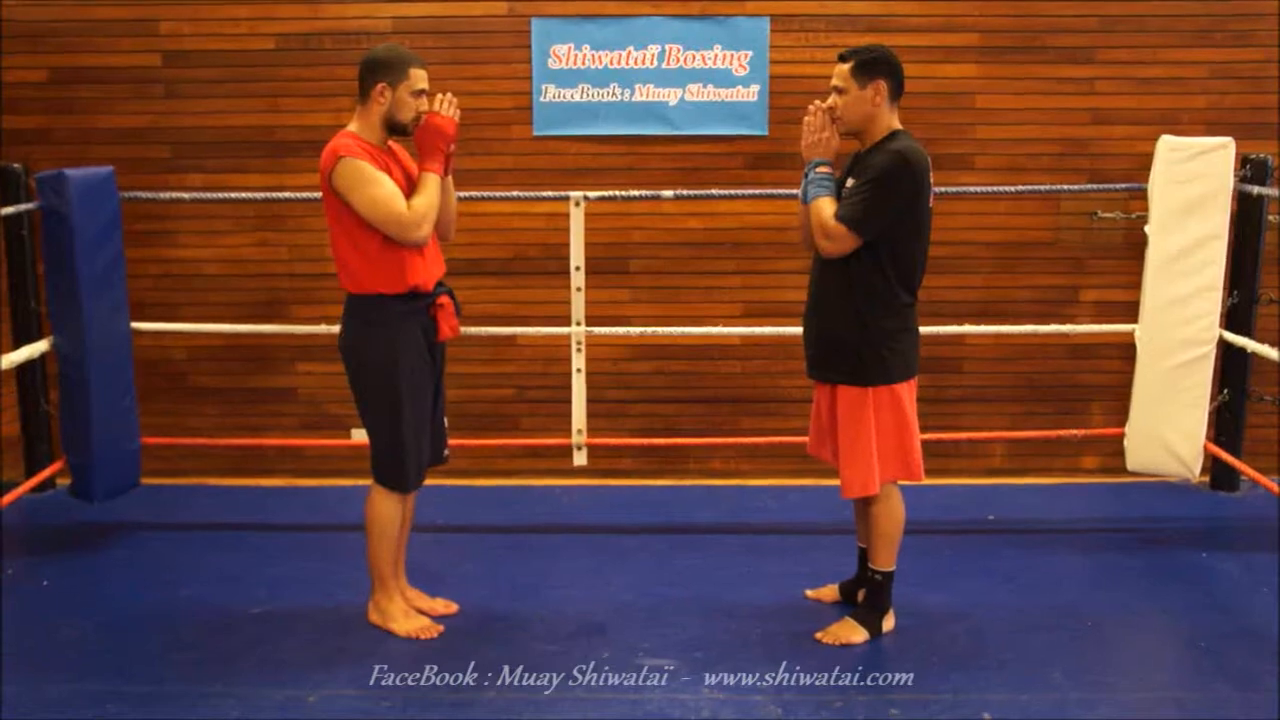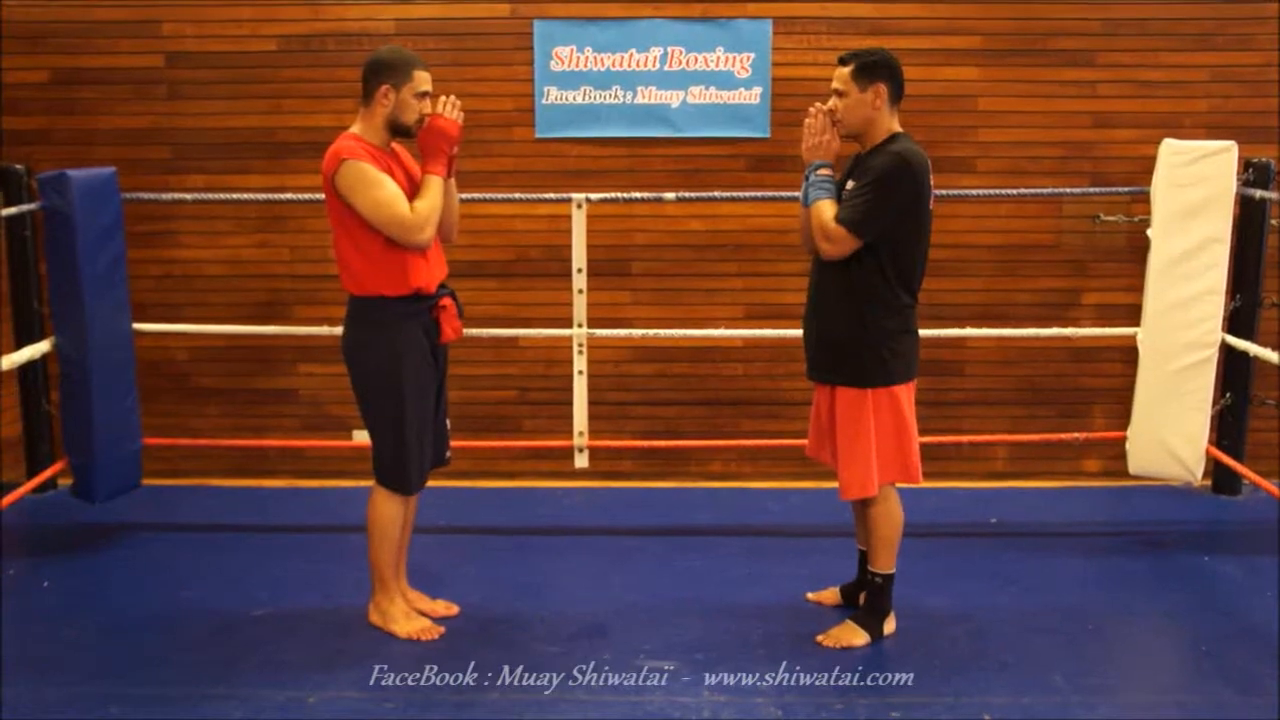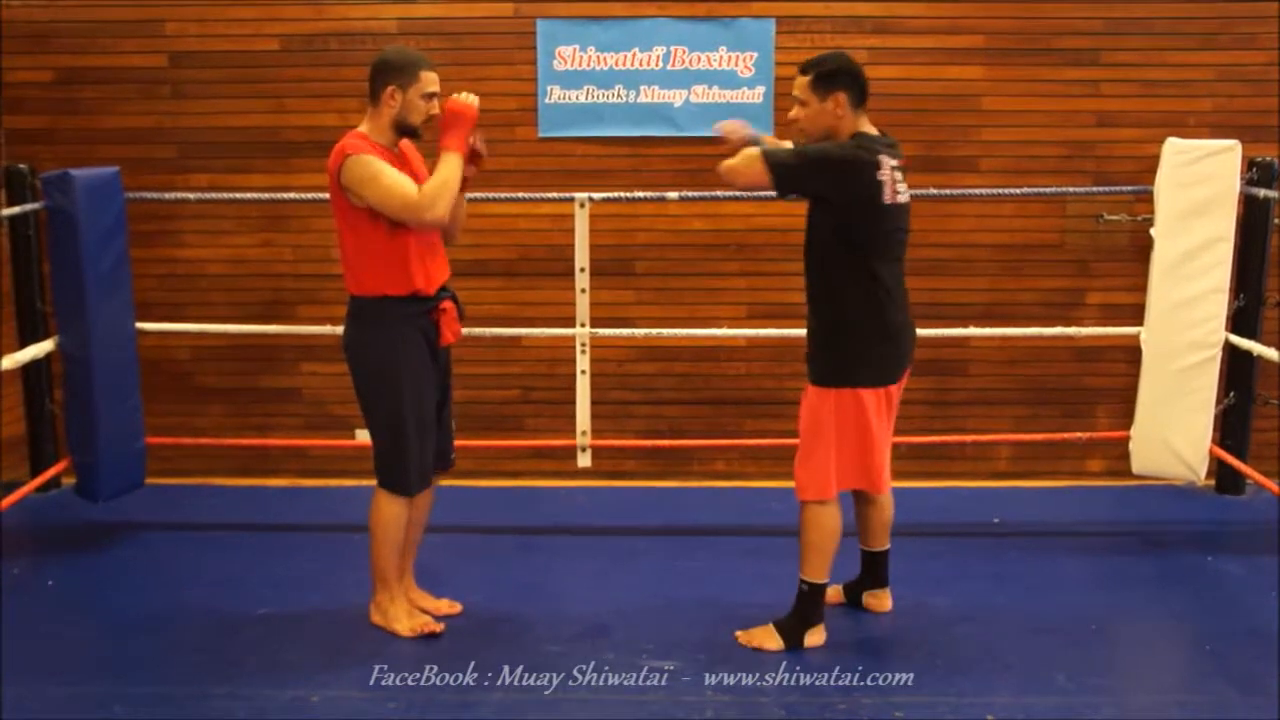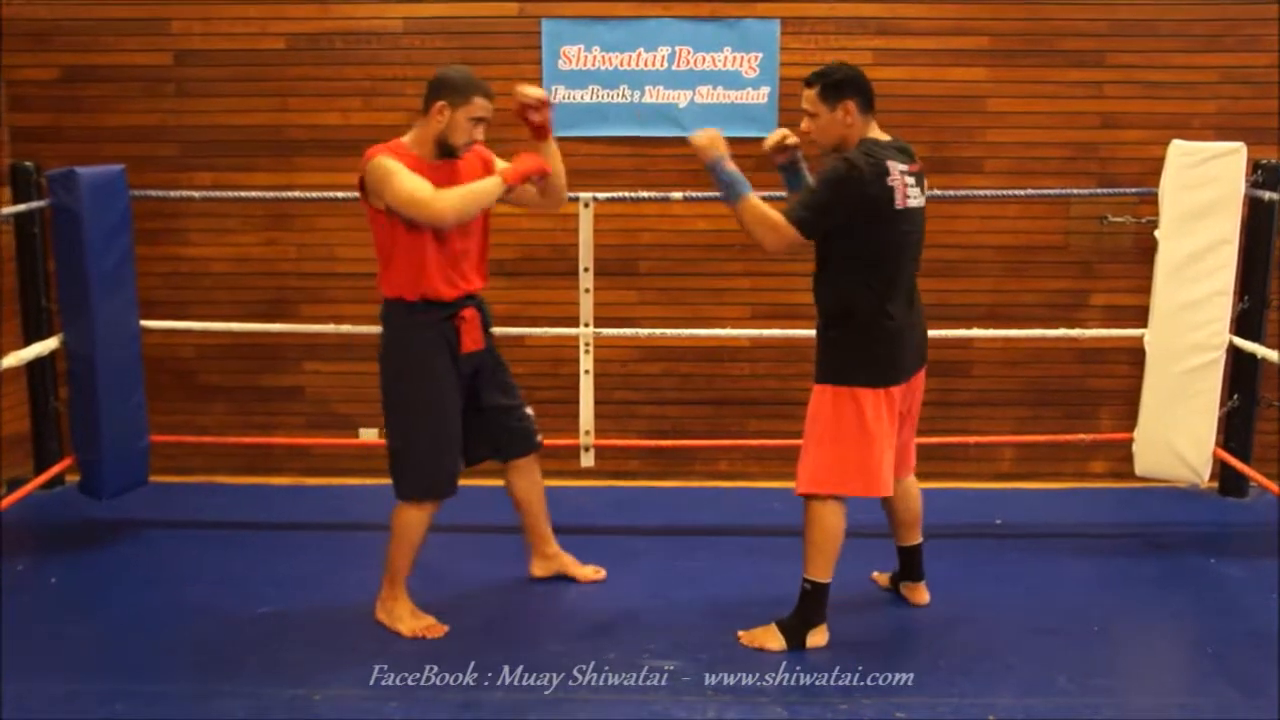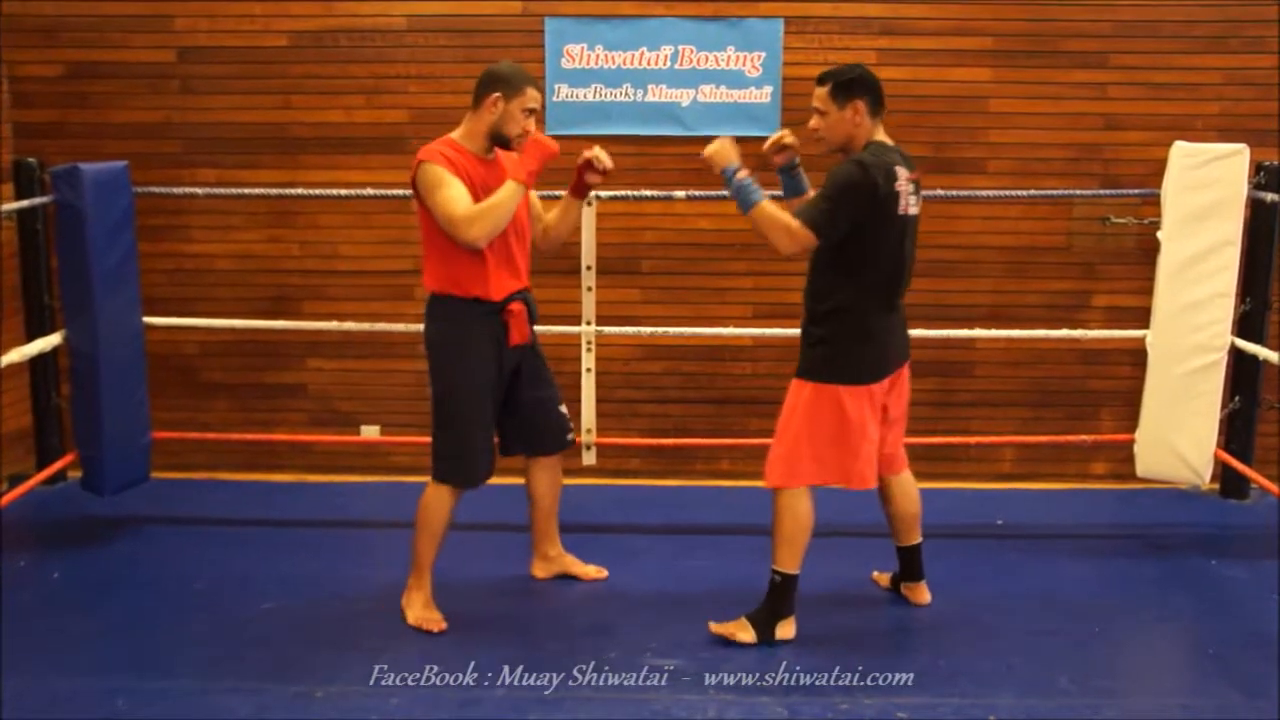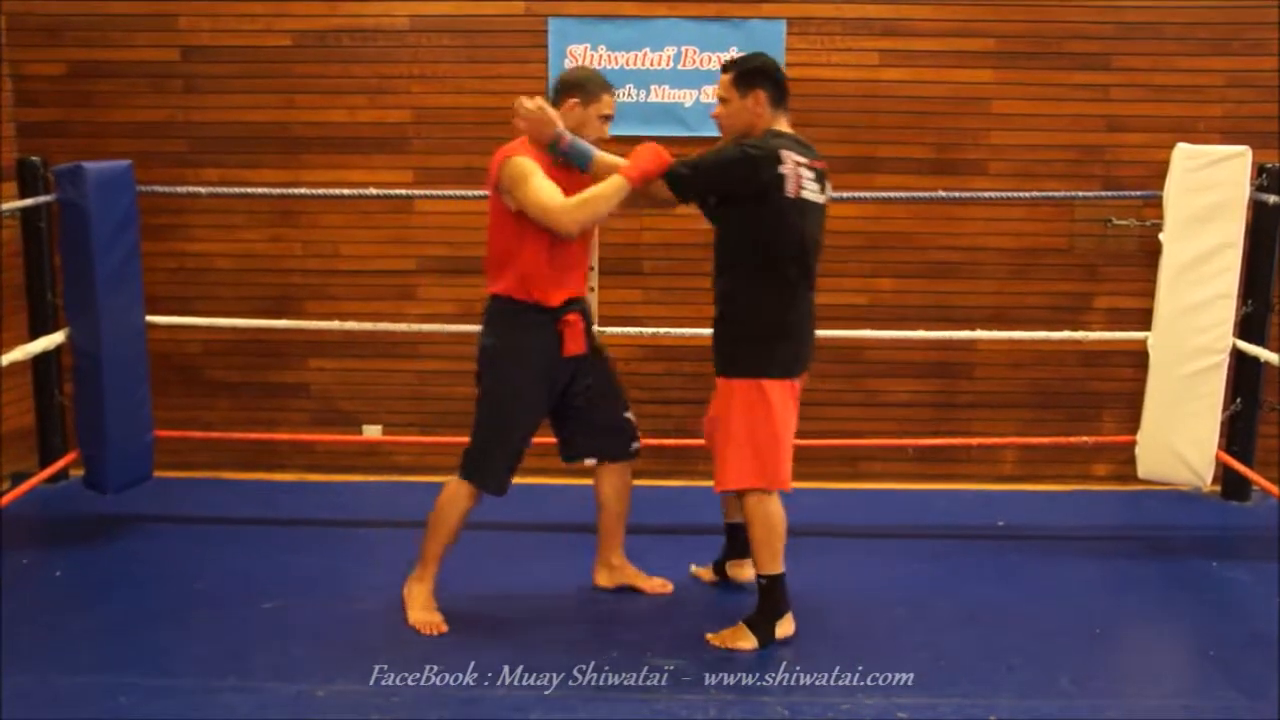
dt=0.5s
person 1, frame 1
left shoulder: (899, 162)
right shoulder: (865, 160)
left elbow: (832, 239)
right elbow: (811, 238)
left wrist: (819, 167)
right wrist: (817, 164)
left hip: (875, 352)
right hip: (846, 345)
left knee: (877, 479)
right knee: (859, 474)
left ankle: (877, 607)
right ankle: (863, 580)
person 1, frame 2
left shoulder: (899, 164)
right shoulder: (864, 162)
left elbow: (832, 241)
right elbow: (811, 242)
left wrist: (819, 169)
right wrist: (816, 167)
left hip: (874, 353)
right hip: (845, 348)
left knee: (875, 481)
right knee: (859, 477)
left ankle: (878, 609)
right ankle: (864, 582)
person 1, frame 3
left shoulder: (843, 162)
right shoulder: (876, 155)
left elbow: (739, 172)
right elbow: (789, 160)
left wrist: (749, 144)
right wrist: (748, 139)
left hip: (850, 356)
right hip: (883, 344)
left knee: (820, 483)
right knee: (866, 474)
left ankle: (805, 619)
right ankle: (872, 584)
person 1, frame 4
left shoulder: (852, 172)
right shoulder: (904, 162)
left elbow: (775, 235)
right elbow: (826, 212)
left wrist: (720, 165)
right wrist: (791, 165)
left hip: (858, 358)
right hip: (902, 348)
left knee: (823, 484)
right knee: (894, 467)
left ankle: (809, 619)
right ankle: (910, 577)
person 1, frame 5
left shoulder: (860, 173)
right shoulder: (896, 168)
left elbow: (792, 239)
right elbow: (819, 224)
left wrist: (735, 174)
right wrist: (791, 169)
left hip: (841, 356)
right hip: (884, 347)
left knee: (790, 475)
right knee: (889, 463)
left ankle: (776, 612)
right ankle: (912, 577)
person 1, frame 6
left shoulder: (756, 159)
right shoulder: (809, 164)
left elbow: (645, 185)
left wrist: (560, 137)
left hip: (760, 348)
right hip: (777, 339)
left knee: (754, 474)
right knee: (725, 440)
left ankle: (773, 613)
right ankle: (736, 555)
person 2, frame 1
left shoulder: (393, 152)
right shoulder: (349, 159)
left elbow: (444, 230)
right elbow: (413, 229)
left wrist: (441, 157)
right wrist: (431, 157)
left hip: (418, 316)
right hip: (383, 323)
left knee: (415, 463)
right knee: (395, 469)
left ankle: (399, 584)
right ankle: (382, 601)
person 2, frame 2
left shoulder: (397, 152)
right shoulder: (352, 160)
left elbow: (445, 231)
right elbow: (416, 231)
left wrist: (444, 159)
right wrist: (434, 159)
left hip: (421, 319)
right hip: (386, 325)
left knee: (416, 465)
right knee: (397, 470)
left ankle: (399, 585)
right ankle: (383, 600)
person 2, frame 3
left shoulder: (405, 152)
right shoulder: (358, 158)
left elbow: (448, 228)
right elbow: (429, 211)
left wrist: (461, 162)
right wrist: (453, 140)
left hip: (426, 320)
right hip: (386, 326)
left knee: (429, 465)
right knee: (403, 473)
left ankle: (402, 580)
right ankle: (386, 600)
person 2, frame 4
left shoulder: (472, 160)
right shoulder: (384, 165)
left elbow: (550, 199)
right elbow: (441, 211)
left wrist: (541, 131)
right wrist: (509, 176)
left hip: (467, 323)
right hip: (417, 331)
left knee: (520, 443)
right knee: (426, 479)
left ankle: (546, 554)
right ankle: (392, 598)
person 2, frame 5
left shoulder: (509, 161)
right shoulder: (437, 162)
left elbow: (547, 236)
right elbow: (475, 231)
left wrist: (580, 187)
right wrist: (526, 170)
left hip: (514, 318)
right hip: (463, 323)
left knee: (549, 441)
right knee: (455, 468)
left ankle: (547, 554)
right ankle: (418, 587)
person 2, frame 6
left shoulder: (579, 163)
right shoulder: (519, 162)
left elbow: (625, 201)
right elbow: (568, 219)
right wrist: (635, 170)
left hip: (570, 326)
right hip: (520, 330)
left knee: (617, 445)
right knee: (481, 469)
left ankle: (611, 564)
right ankle: (420, 581)
